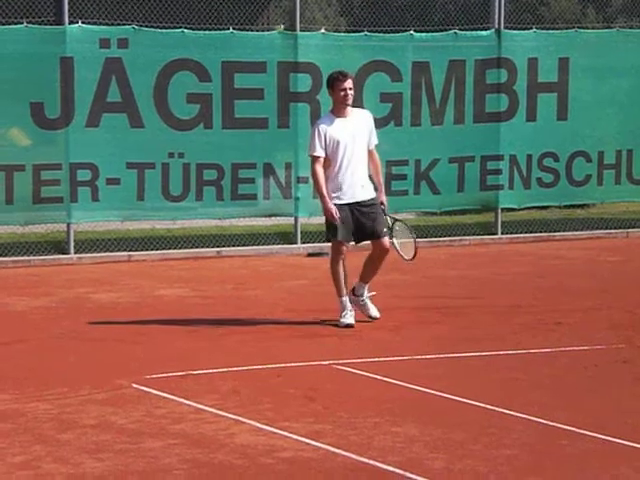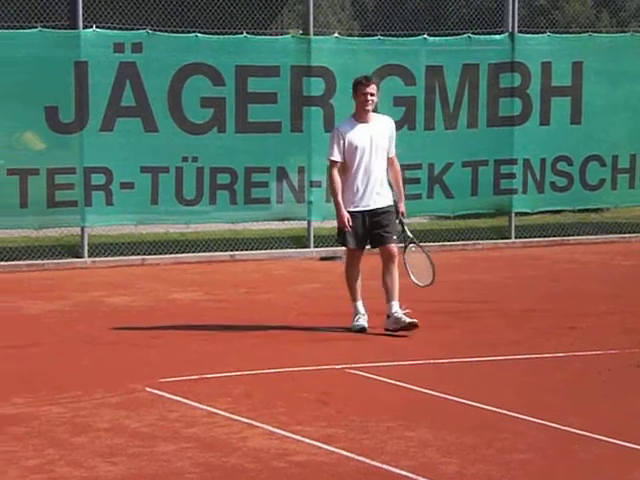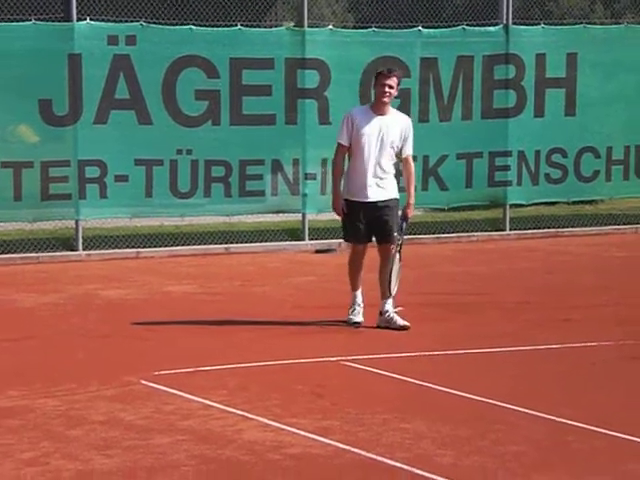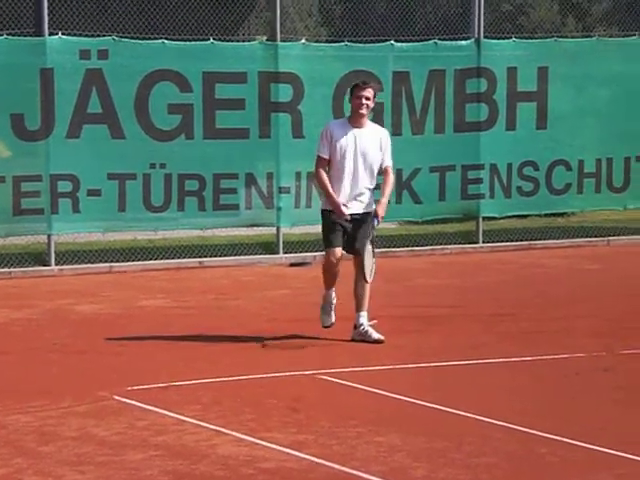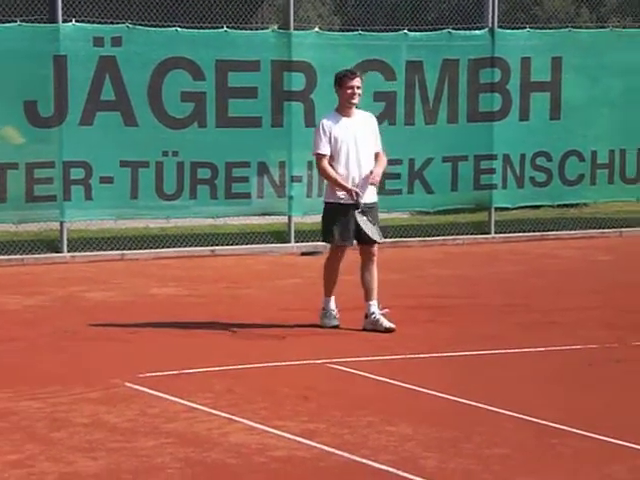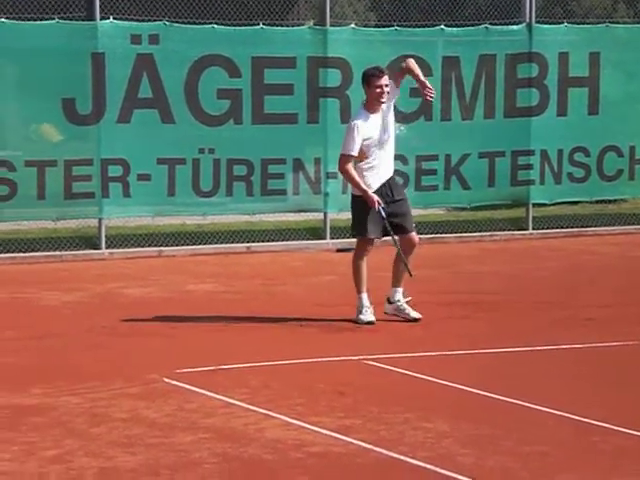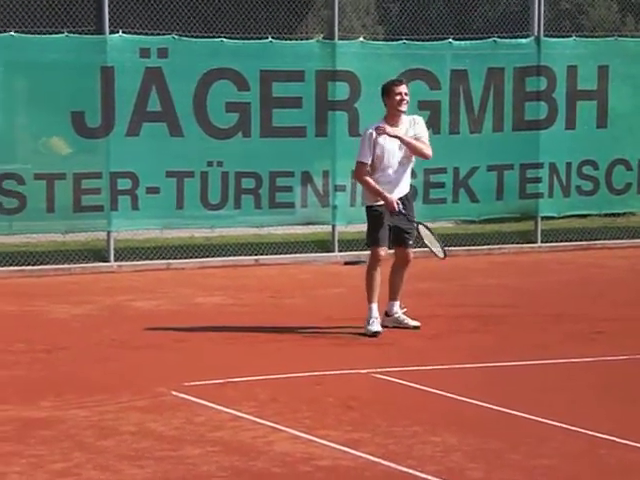
dt=0.4s
person 1, frame 1
left shoulder: (365, 117)
right shoulder: (322, 126)
right elbow: (317, 166)
left wrist: (381, 189)
right wrist: (325, 201)
left hip: (366, 196)
right hip: (339, 200)
left knee: (382, 246)
right knee: (339, 251)
left ankle: (360, 291)
right ankle: (346, 307)
person 1, frame 2
left shoulder: (387, 124)
right shoulder: (342, 130)
left elbow: (392, 163)
right elbow: (334, 171)
left wrist: (401, 199)
right wrist: (339, 208)
left hip: (383, 203)
right hip: (354, 207)
left knee: (391, 254)
right knee: (353, 257)
left ankle: (393, 314)
right ankle: (359, 312)
person 1, frame 3
left shoulder: (403, 122)
right shoulder: (354, 116)
left elbow: (407, 162)
right elbow: (339, 156)
left wrist: (411, 200)
right wrist: (336, 193)
left hip: (387, 198)
right hip: (355, 197)
left knee: (388, 252)
right knee: (357, 252)
left ankle: (386, 311)
right ankle: (356, 302)
person 1, frame 4
left shoulder: (381, 135)
right shoulder: (332, 129)
left elbow: (387, 173)
right elbow: (320, 168)
left wrist: (383, 202)
right wrist: (333, 199)
left hip: (364, 211)
right hip: (335, 209)
left knee: (363, 265)
right knee: (333, 257)
left ankle: (361, 324)
right ankle: (329, 296)
person 1, frame 5
left shoulder: (369, 120)
right shoulder: (326, 124)
left elbow: (380, 156)
right elbow: (322, 165)
left wrist: (377, 171)
right wrist: (345, 187)
left hip: (368, 200)
right hip: (338, 201)
left knee: (370, 254)
right knee: (337, 253)
left ankle: (372, 313)
right ankle: (328, 307)
person 1, frame 6
left shoulder: (388, 101)
right shoulder: (358, 124)
left elbow: (407, 64)
right elbow: (345, 165)
left wrist: (422, 81)
right wrist: (366, 193)
left hip: (390, 184)
right hip: (367, 192)
left knee: (411, 241)
right knee: (364, 246)
left ankle: (395, 300)
right ankle: (364, 305)
person 1, frame 7
left shoulder: (414, 123)
right shoulder: (372, 133)
left elbow: (427, 153)
right elbow: (360, 173)
left wrist: (399, 135)
right wrist: (384, 196)
left hip: (403, 198)
right hip: (378, 202)
left knee: (405, 257)
right knee: (377, 256)
left ankle: (392, 311)
right ankle: (373, 316)
